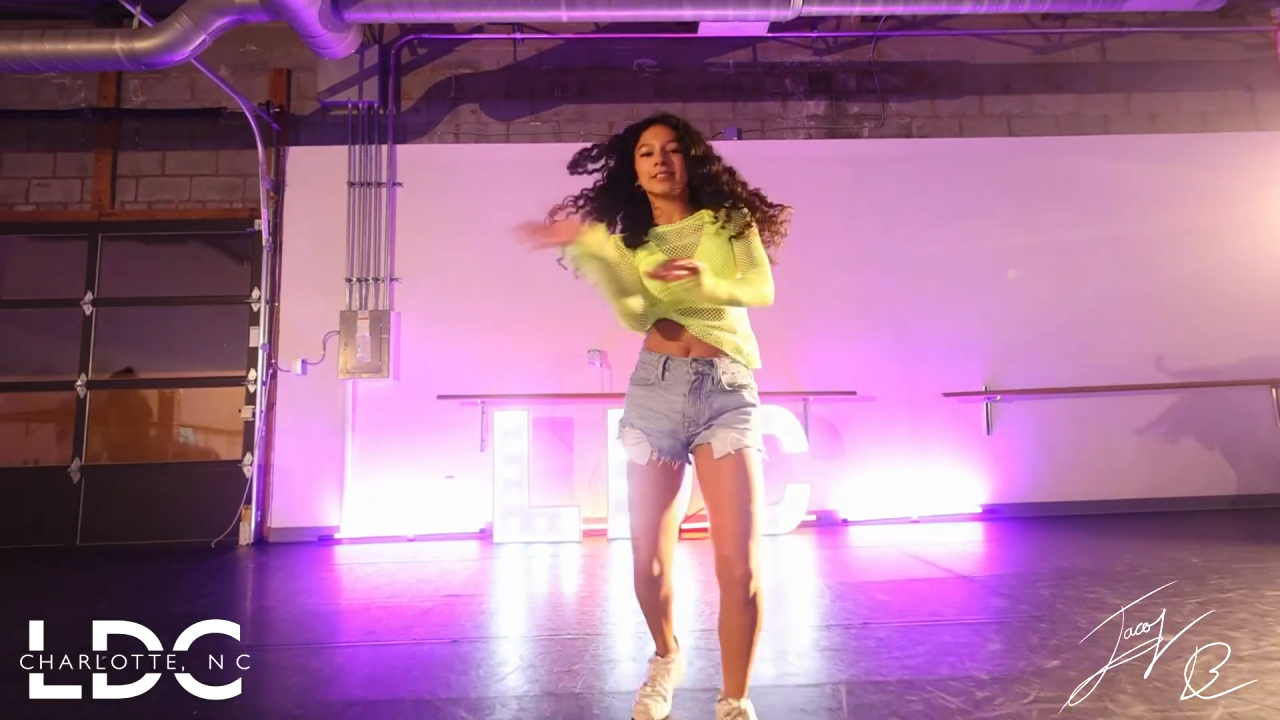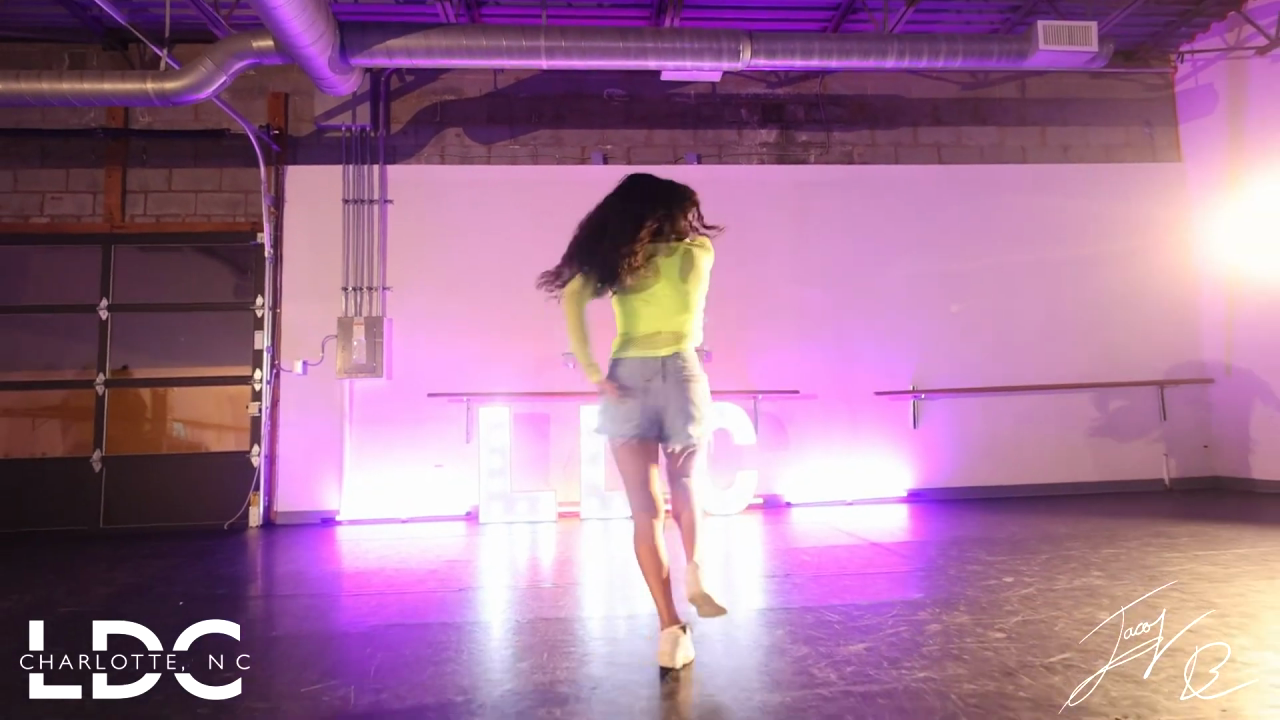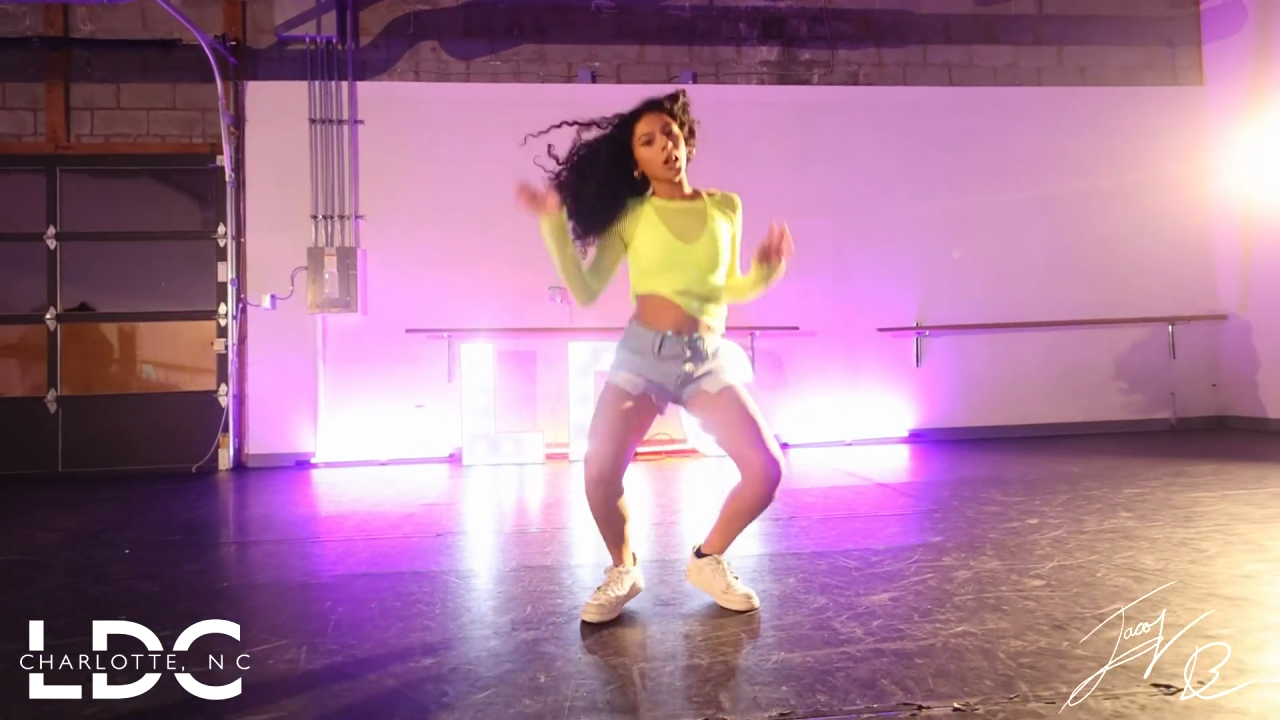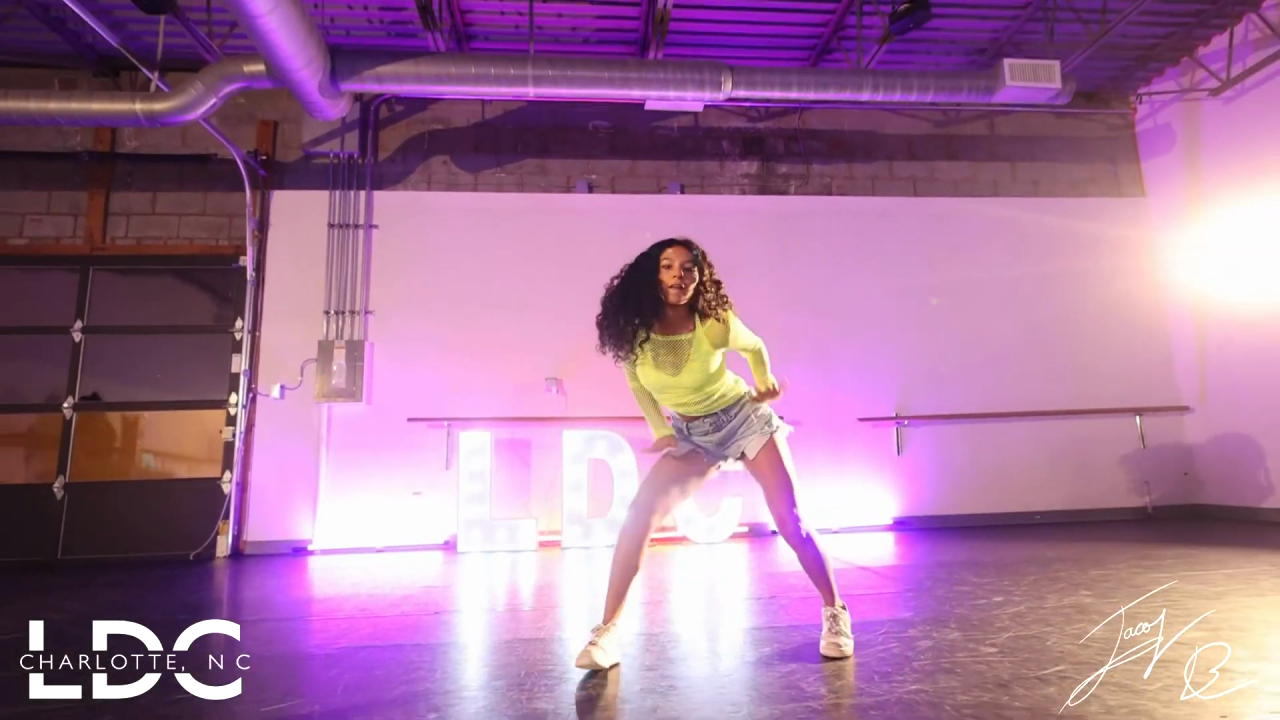
dt=0.7s
person 1, frame 1
left shoulder: (732, 213)
right shoulder: (627, 231)
left elbow: (760, 289)
right elbow: (629, 303)
left wrist: (700, 280)
right wrist: (586, 242)
left hip: (728, 395)
right hip: (655, 395)
left knee: (737, 567)
right knee: (649, 563)
right ankle: (666, 658)
person 1, frame 2
left shoulder: (608, 257)
right shoulder: (697, 248)
left elbow: (571, 299)
left wrist: (594, 370)
left hip: (626, 387)
right hip: (679, 383)
left knee: (646, 514)
right knee: (682, 491)
person 1, frame 3
left shoulder: (725, 207)
right shoulder: (629, 216)
left elbow: (733, 292)
right elbow: (584, 289)
left wrist: (767, 271)
right wrist: (554, 225)
left hip: (706, 360)
right hip: (641, 359)
left knee: (766, 471)
right knee: (601, 478)
left ankle: (710, 560)
right ankle: (622, 569)
person 1, frame 4
left shoulder: (715, 324)
right shoulder: (635, 328)
left elbow: (755, 347)
right elbow: (636, 386)
left wrist: (764, 384)
right wrist: (661, 427)
left hip: (744, 420)
right hip: (687, 435)
left knee: (790, 523)
right knee: (637, 521)
left ankle: (834, 612)
right ankle: (607, 630)
